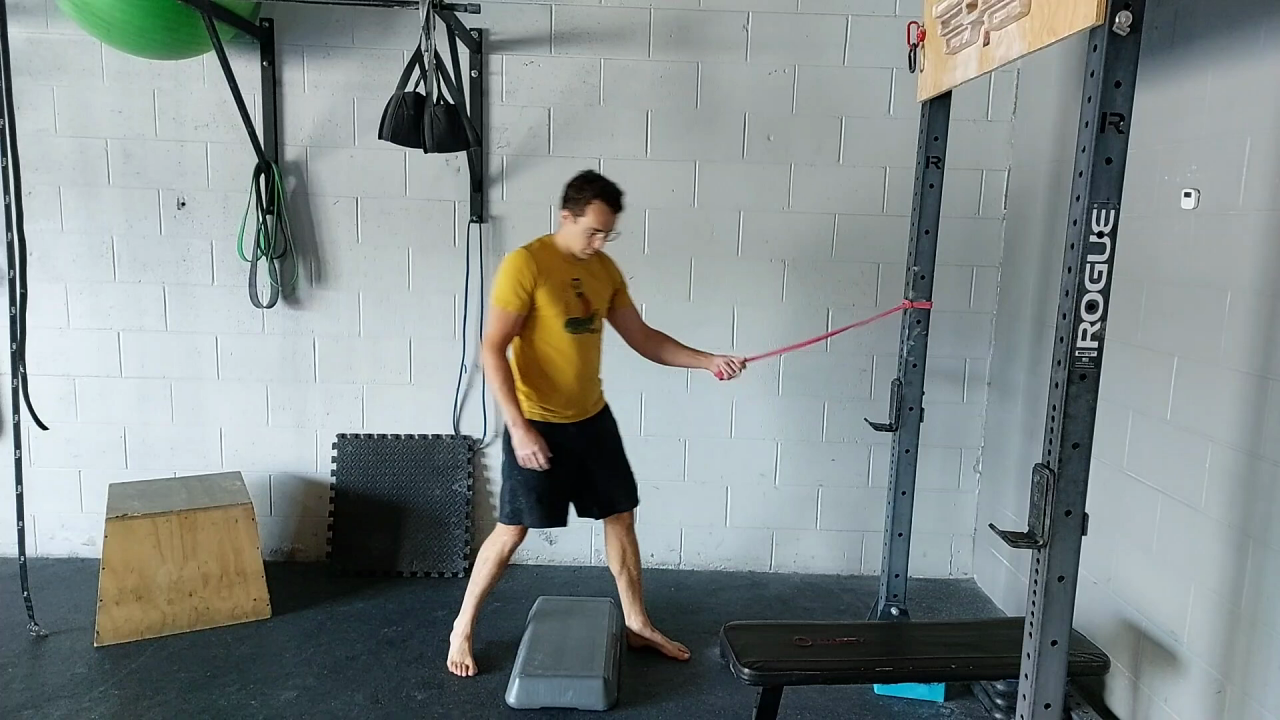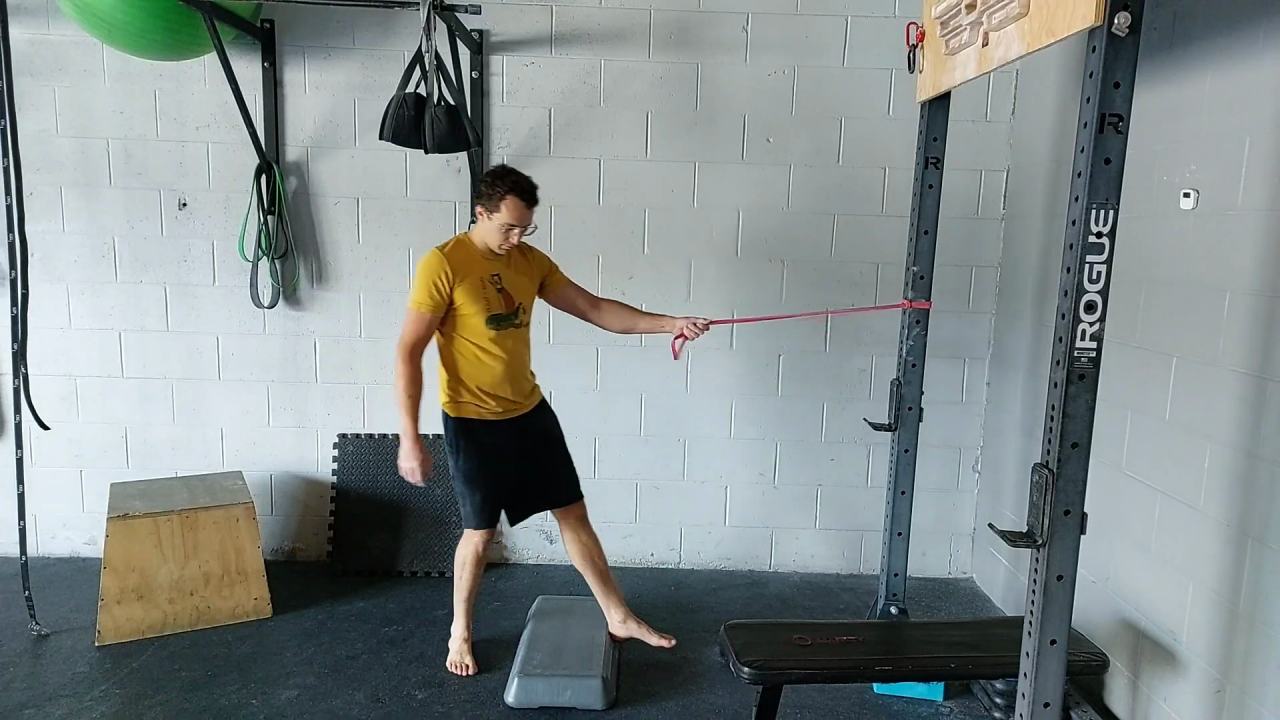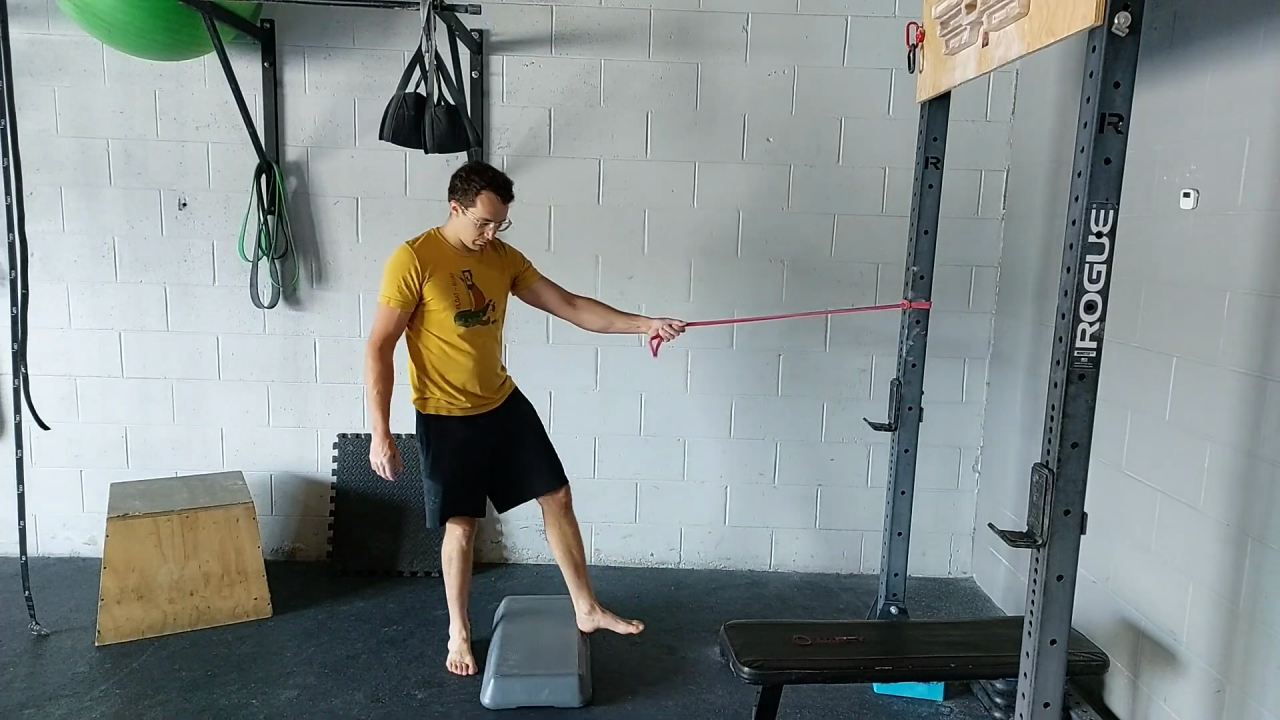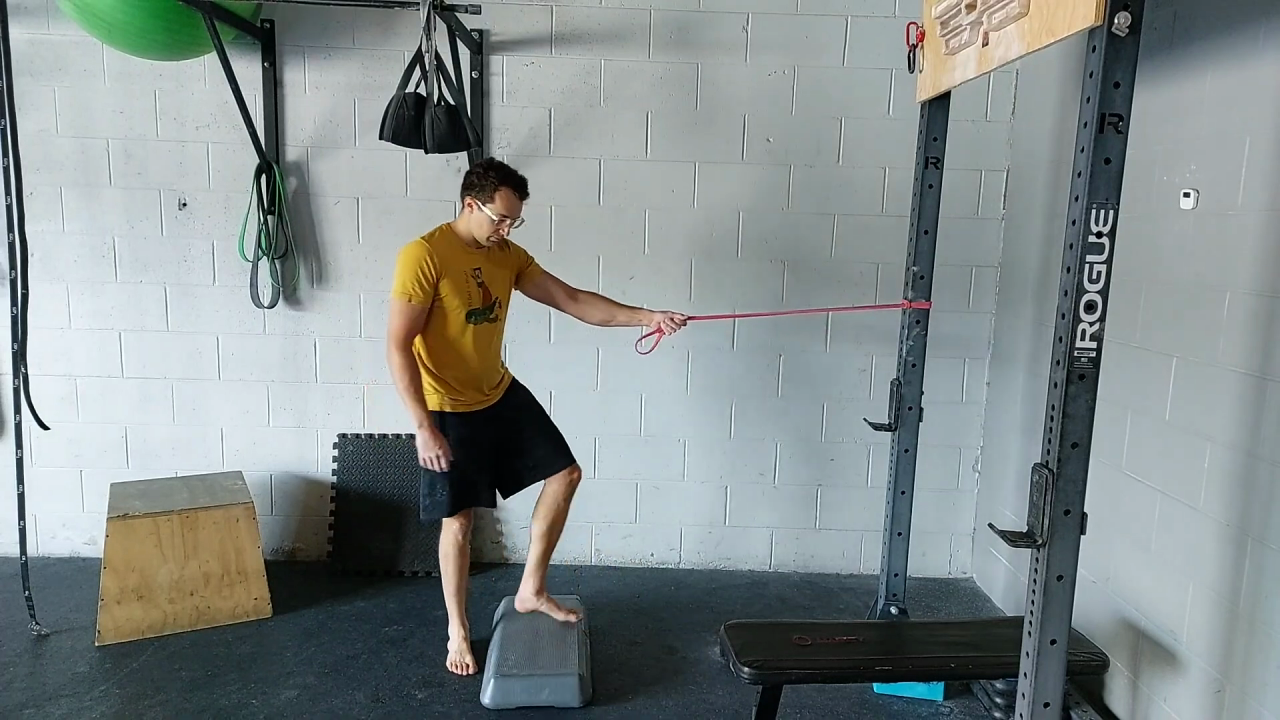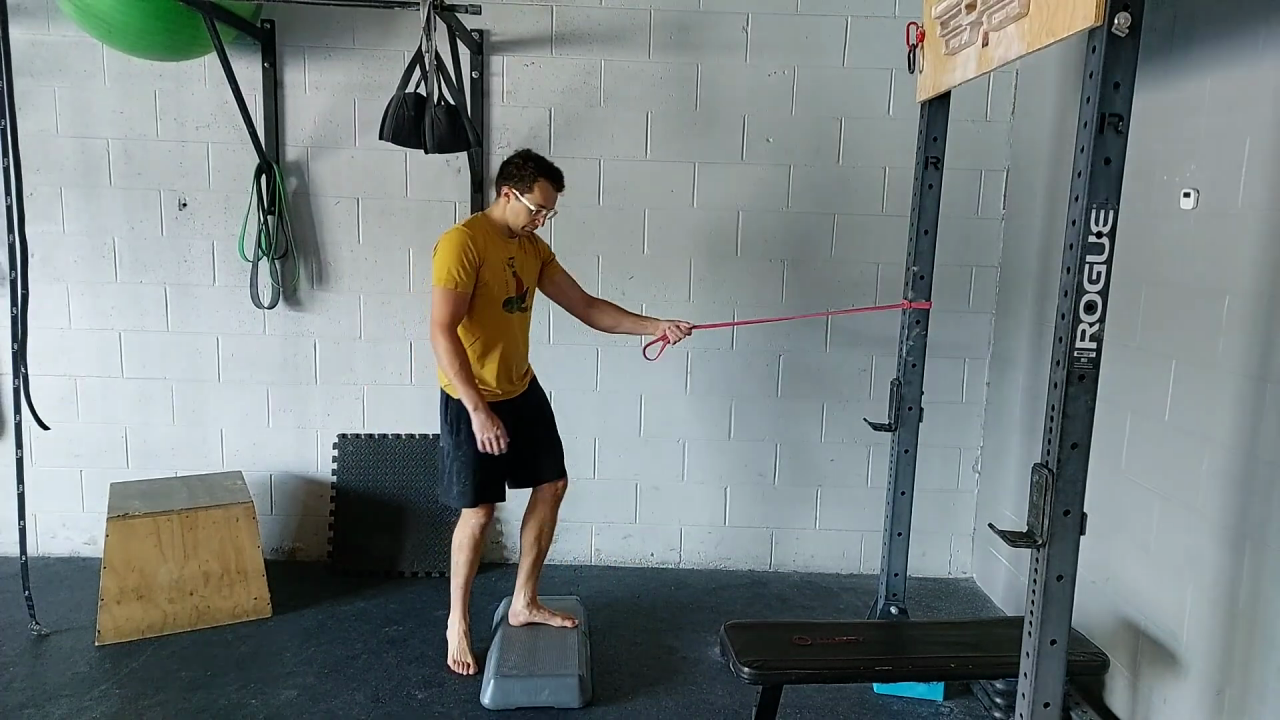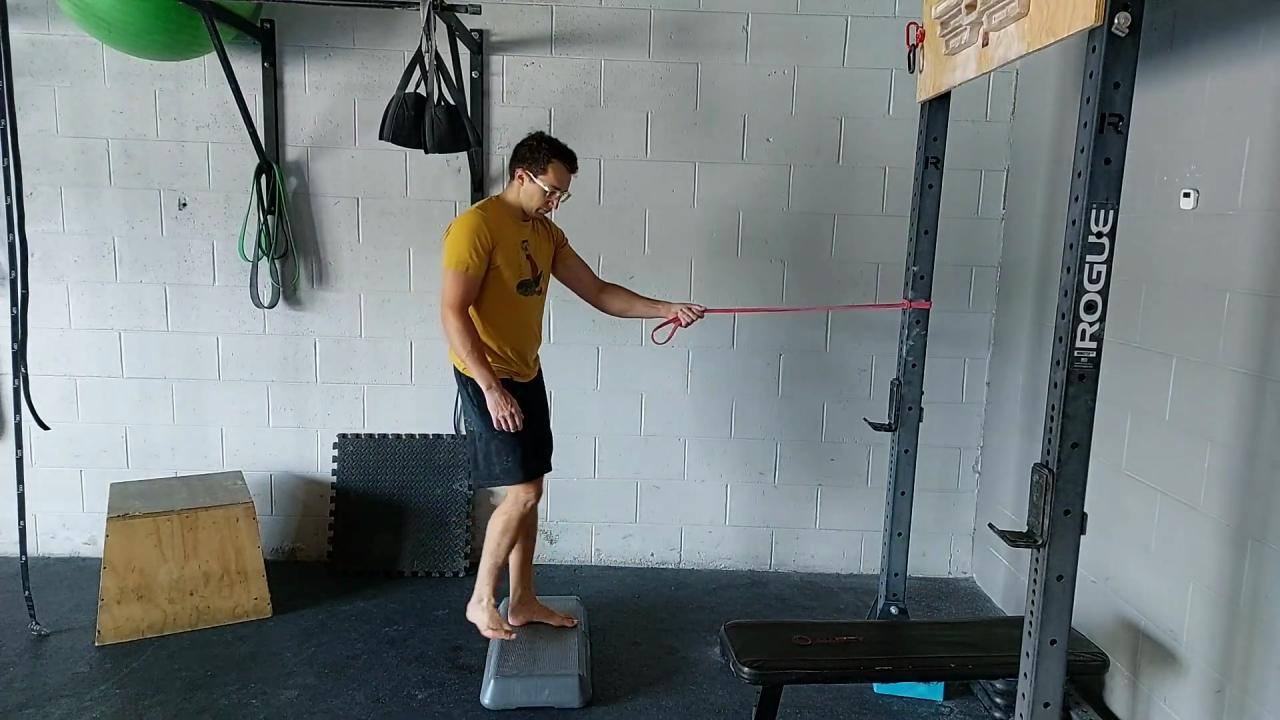
dt=0.3s
person 1, frame 1
left shoulder: (605, 270)
right shoulder: (525, 264)
left elbow: (643, 338)
right elbow: (492, 351)
left wrist: (706, 360)
right wrist: (519, 428)
left hip: (592, 417)
right hip: (538, 422)
left knee: (620, 517)
right knee: (512, 529)
left ankle: (637, 622)
right ankle: (462, 629)
person 1, frame 2
left shoulder: (531, 261)
right shoulder: (442, 265)
left elbow: (594, 309)
right elbow: (408, 352)
left wrist: (667, 322)
right wrist: (410, 438)
left hip: (530, 411)
right hip: (473, 422)
left knee: (572, 512)
right knee: (479, 531)
left ankle: (618, 617)
right ankle: (459, 632)
person 1, frame 3
left shoulder: (504, 257)
right shoulder: (412, 259)
left elbow: (570, 307)
right elbow: (378, 347)
left wrist: (643, 324)
right wrist: (379, 432)
left hip: (504, 402)
right hip: (446, 416)
left knee: (557, 496)
right knee: (461, 524)
left ankle: (587, 608)
right ankle: (458, 632)
person 1, frame 4
left shoulder: (508, 255)
right shoulder: (423, 256)
left elbow: (573, 301)
right elbow: (398, 345)
left wrist: (646, 316)
right wrist: (424, 427)
left hip: (502, 394)
right hip: (449, 410)
left knee: (565, 474)
right knee: (458, 519)
left ankle: (531, 590)
right ankle: (458, 631)
person 1, frame 5
left shoulder: (534, 248)
right shoulder: (462, 243)
left elbow: (585, 307)
right elbow: (442, 332)
left wrist: (654, 326)
right wrist: (478, 408)
left hip: (522, 390)
right hip: (471, 400)
left knee: (551, 487)
right knee: (477, 511)
left ankle: (524, 603)
right ankle: (458, 625)
person 1, frame 6
left shoulder: (546, 233)
right shoulder: (475, 227)
left elbow: (598, 292)
right elbow: (453, 314)
left wrist: (666, 309)
right wrist: (491, 387)
left hip: (527, 376)
right hip: (486, 379)
left knee: (529, 489)
right knee: (521, 491)
left ankle: (522, 601)
right ankle: (481, 598)
